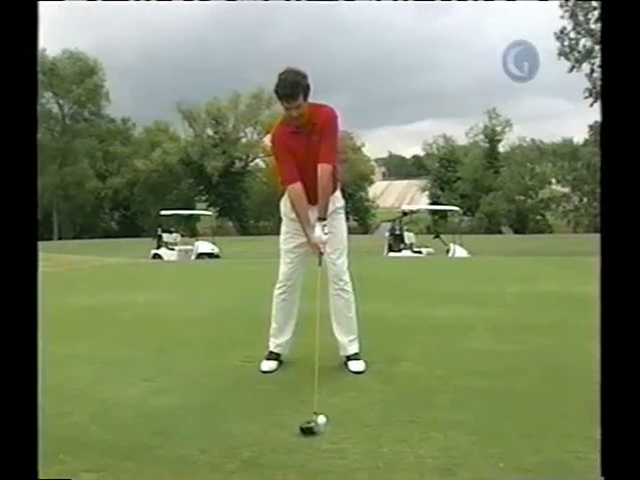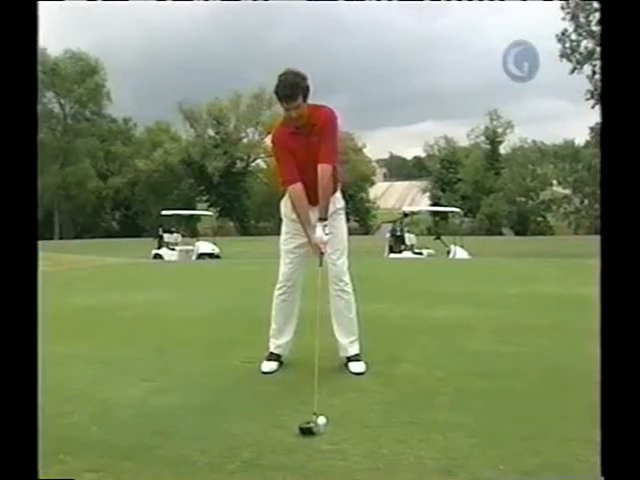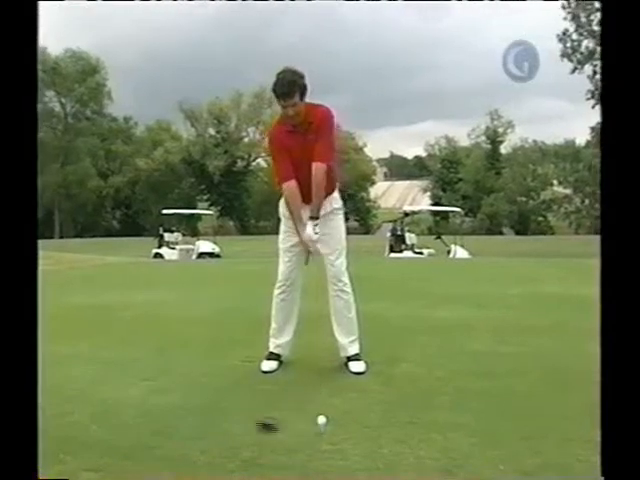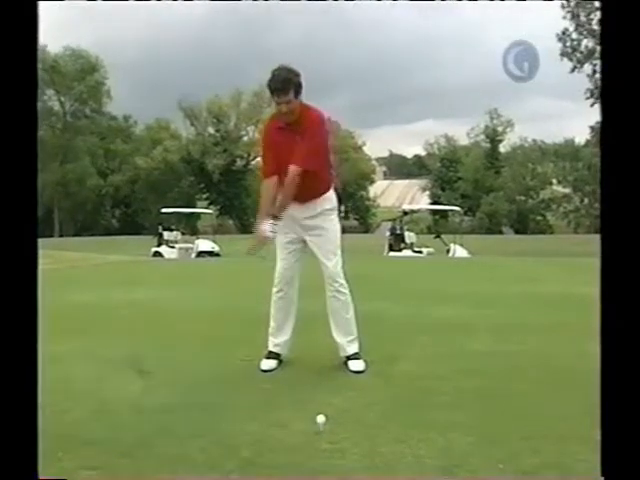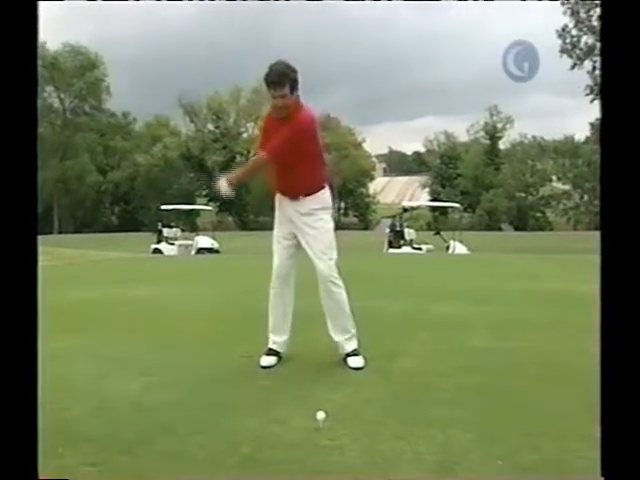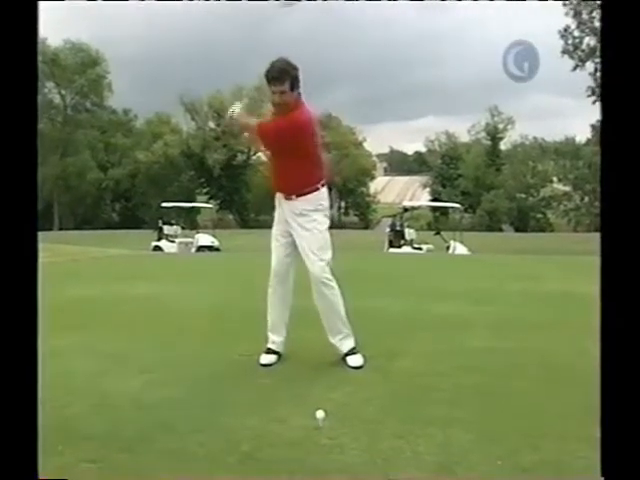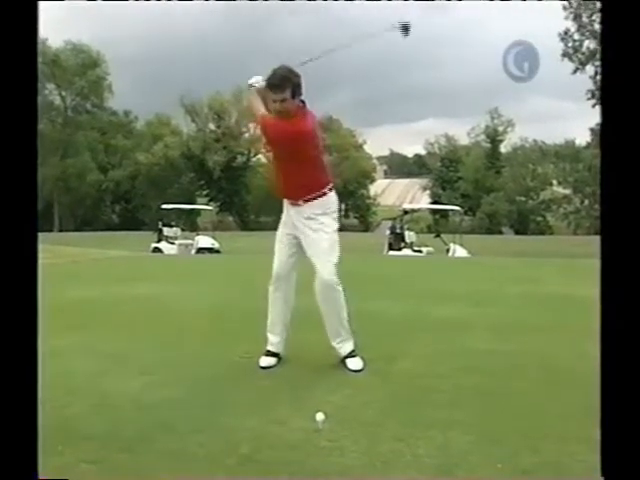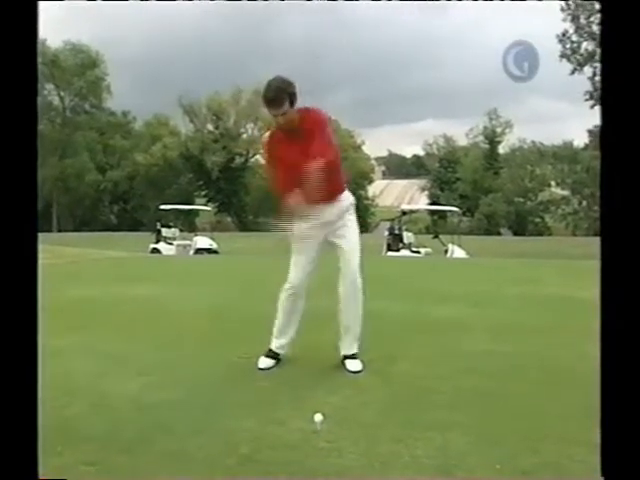
dt=0.2s
person 1, frame 1
left shoulder: (327, 116)
right shoulder: (279, 136)
left elbow: (325, 169)
right elbow: (293, 184)
left wrist: (322, 221)
right wrist: (309, 232)
left hip: (330, 204)
right hip: (294, 208)
left knee: (339, 276)
right knee: (287, 279)
left ankle: (350, 348)
right ankle: (277, 348)
person 1, frame 2
left shoulder: (326, 117)
right shoulder: (280, 136)
left elbow: (325, 170)
right elbow: (293, 185)
left wrist: (322, 221)
right wrist: (309, 232)
left hip: (330, 204)
right hip: (295, 209)
left knee: (339, 277)
right knee: (287, 280)
left ankle: (350, 349)
right ankle: (277, 348)
person 1, frame 3
left shoulder: (324, 117)
right shoulder: (277, 134)
left elbow: (320, 169)
right elbow: (287, 182)
left wrist: (314, 219)
right wrist: (299, 227)
left hip: (327, 205)
right hip: (294, 207)
left knee: (338, 277)
right knee: (286, 280)
left ankle: (351, 349)
right ankle: (277, 348)
person 1, frame 4
left shoulder: (316, 121)
right shoulder: (270, 128)
left elbow: (297, 172)
right elbow: (270, 175)
left wrist: (274, 216)
right wrist: (263, 218)
left hip: (321, 206)
right hip: (289, 209)
left knee: (334, 276)
right knee: (283, 278)
left ankle: (350, 348)
right ankle: (277, 347)
person 1, frame 5
left shoulder: (303, 122)
right shoulder: (272, 117)
left elbow: (263, 159)
right elbow: (263, 159)
left wrist: (232, 180)
right wrist: (235, 179)
left hip: (313, 204)
right hip: (284, 204)
left knee: (327, 272)
right knee: (280, 274)
left ankle: (349, 345)
right ankle: (276, 344)
person 1, frame 6
left shoulder: (296, 121)
right shoulder: (283, 112)
left elbow: (252, 129)
right elbow: (263, 135)
left wrist: (237, 115)
left hip: (309, 204)
right hip: (284, 203)
left knee: (319, 273)
right knee: (279, 273)
left ankle: (346, 344)
right ankle: (275, 343)
person 1, frame 7
left shoulder: (301, 125)
right shoulder: (292, 117)
left elbow: (262, 118)
left wrist: (254, 91)
left hip: (320, 206)
right hip: (292, 208)
left knee: (325, 278)
right knee: (280, 276)
left ankle: (346, 347)
right ankle: (276, 345)
person 1, frame 8
left shoulder: (314, 119)
right shoulder: (272, 143)
left elbow: (317, 166)
right elbow: (284, 188)
left wrist: (302, 197)
right wrist: (294, 206)
left hip: (341, 206)
right hip: (309, 214)
left knee: (351, 277)
right knee: (296, 282)
left ankle: (349, 349)
right ankle: (277, 346)
